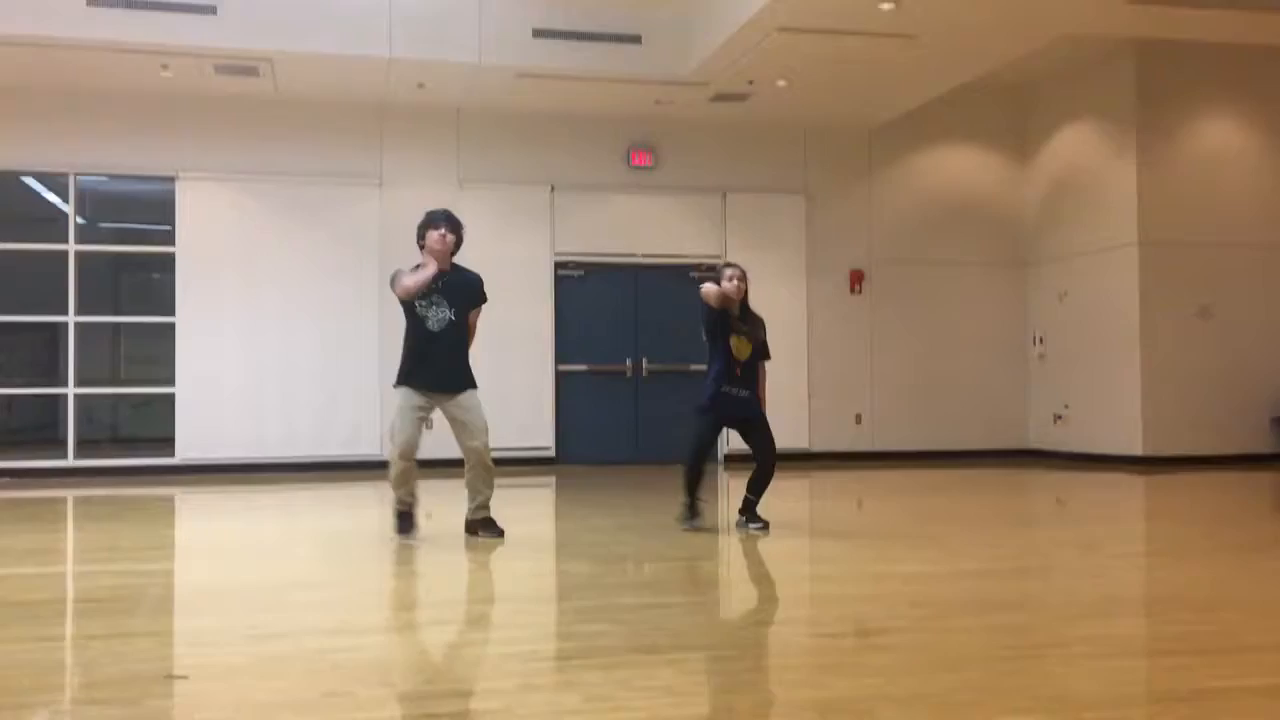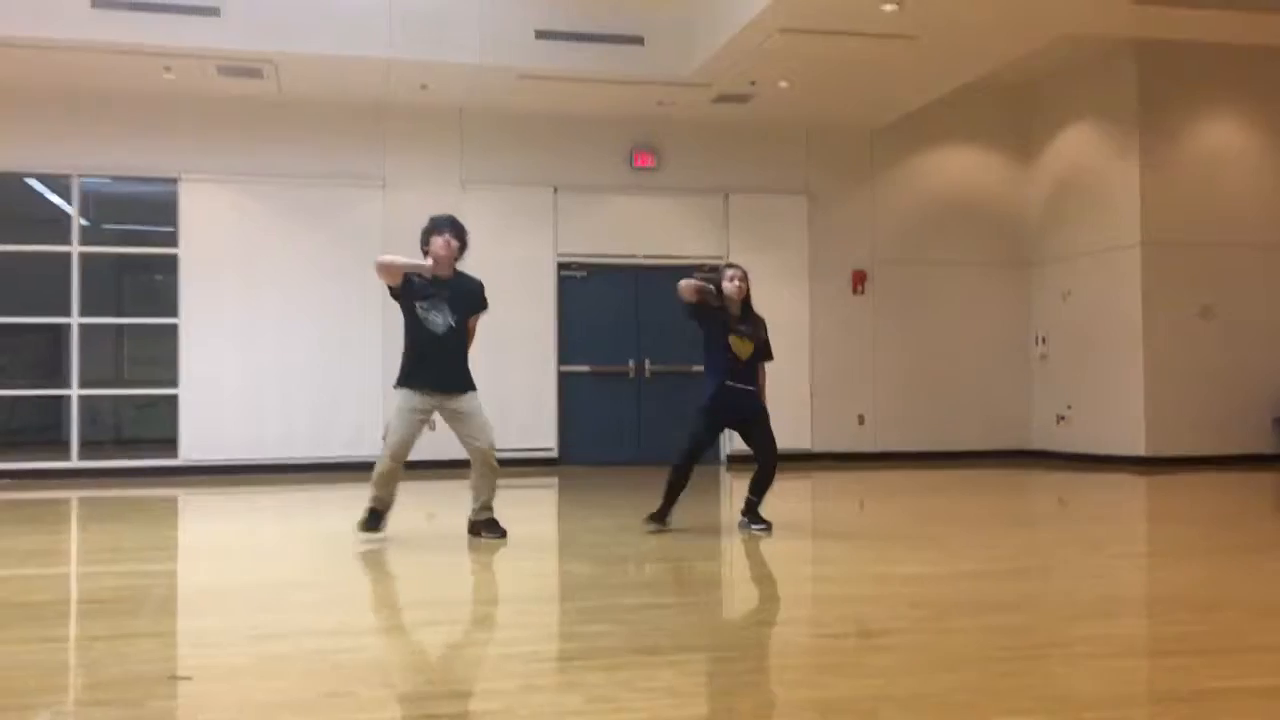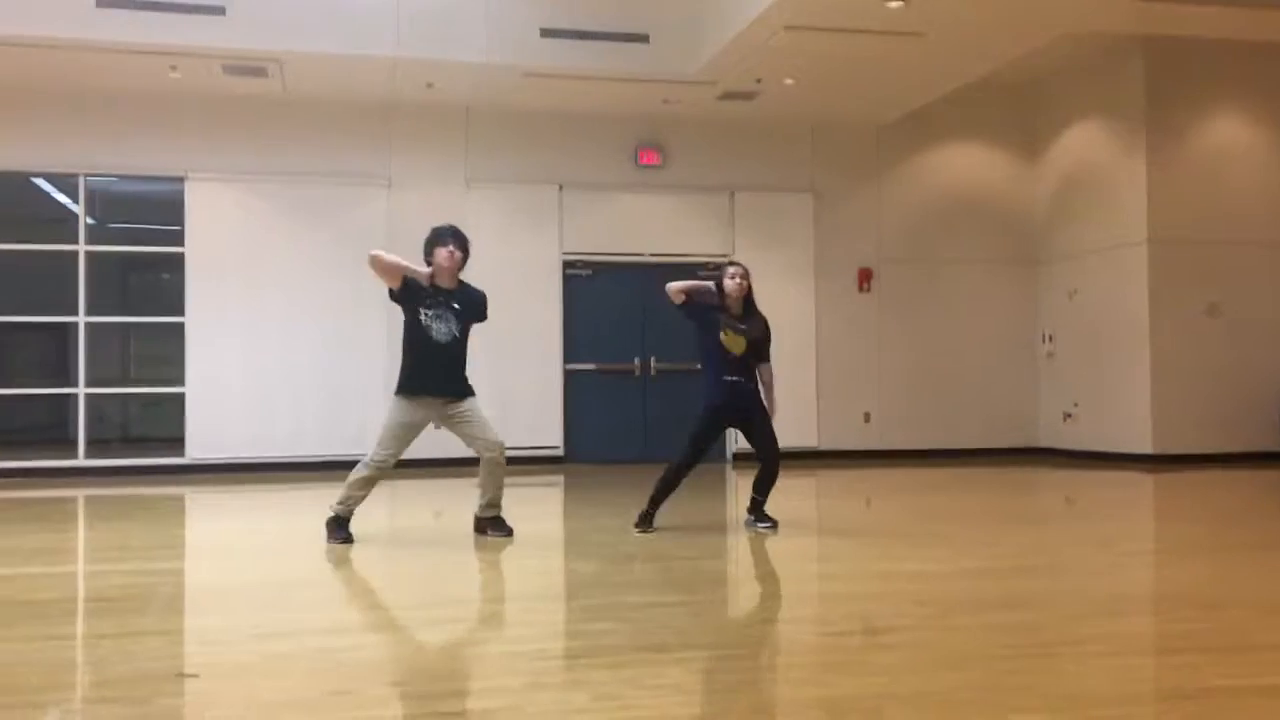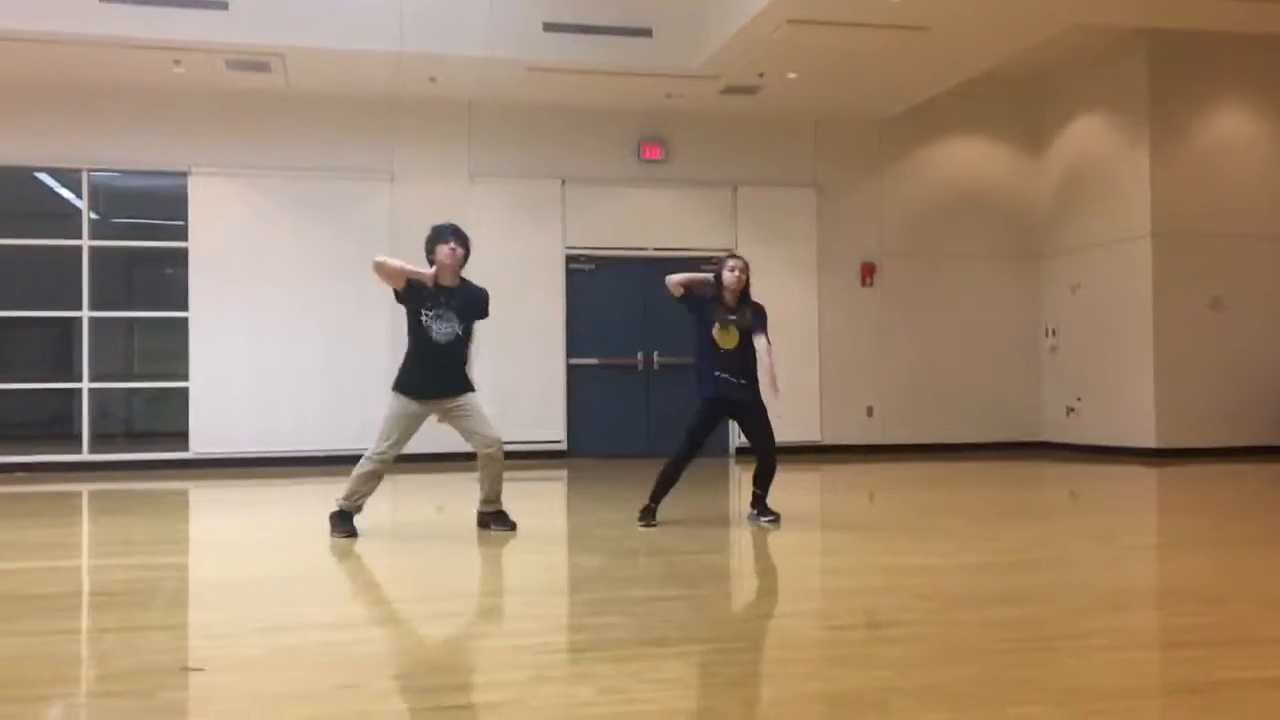
dt=0.1s
person 1, frame 1
left shoulder: (470, 281)
right shoulder: (408, 276)
right elbow: (406, 289)
left wrist: (453, 357)
right wrist: (430, 269)
left hip: (459, 383)
right hip: (414, 381)
left knee: (478, 449)
right knee: (402, 449)
left ankle: (479, 516)
right ankle: (405, 508)
person 1, frame 2
left shoulder: (471, 288)
right shoulder: (408, 278)
right elbow: (381, 264)
right wrist: (425, 267)
left hip: (457, 386)
right hip: (413, 386)
left knee: (485, 449)
right knee: (393, 450)
left ankle: (482, 517)
right ankle: (378, 507)
person 1, frame 3
left shoulder: (474, 299)
right shoulder: (412, 288)
right elbow: (376, 259)
right wrist: (420, 273)
left hip: (457, 396)
right hip: (412, 395)
left knee: (493, 448)
right knee: (380, 459)
left ankle: (488, 515)
right ankle: (340, 516)
person 1, frame 4
left shoulder: (476, 296)
right shoulder: (416, 288)
right elbow: (380, 265)
left wrist: (459, 359)
right wrist: (425, 274)
left hip: (456, 391)
right hip: (412, 391)
left knee: (492, 444)
right knee: (381, 453)
left ankle: (490, 510)
right ankle: (345, 511)
person 2, frame 1
left shoulder: (756, 322)
right shoulder: (716, 316)
left elbow: (760, 366)
right elbow: (707, 291)
left wrist: (761, 405)
right wrist: (723, 292)
left hip: (747, 403)
right hip: (716, 400)
left knee: (768, 458)
right knee: (698, 454)
left ankle: (747, 512)
right ankle: (691, 507)
person 2, frame 2
left shoulder: (756, 323)
right shoulder: (709, 312)
left elbow: (759, 366)
right elbow: (684, 287)
left wrist: (761, 405)
right wrist: (707, 288)
left hip: (748, 404)
right hip: (717, 400)
left knee: (769, 459)
right knee: (689, 456)
left ankle: (750, 513)
right ankle: (663, 512)
person 2, frame 3
left shoulder: (758, 322)
right shoulder: (707, 311)
left elbow: (763, 364)
right elbow: (671, 288)
left wrist: (770, 403)
right wrist: (707, 286)
left hip: (751, 402)
right hip: (717, 401)
left knee: (771, 458)
right knee: (688, 458)
left ankle: (756, 511)
right ankle: (649, 512)
person 2, frame 4
left shoulder: (754, 311)
right shoulder: (705, 304)
left elbow: (761, 343)
right elbow: (671, 281)
left wrist: (769, 376)
right wrist: (707, 278)
left hip: (746, 394)
right hip: (713, 394)
left knee: (767, 452)
right knee: (685, 451)
left ankle: (758, 505)
right ankle: (651, 506)
